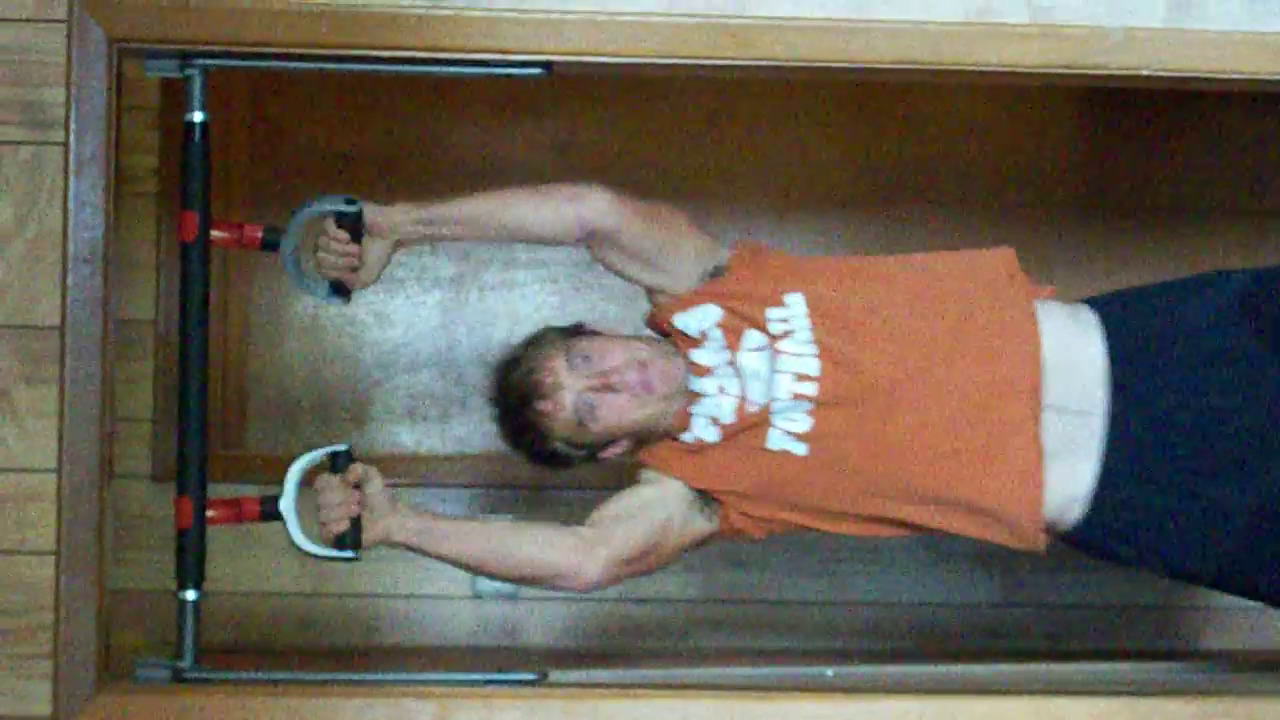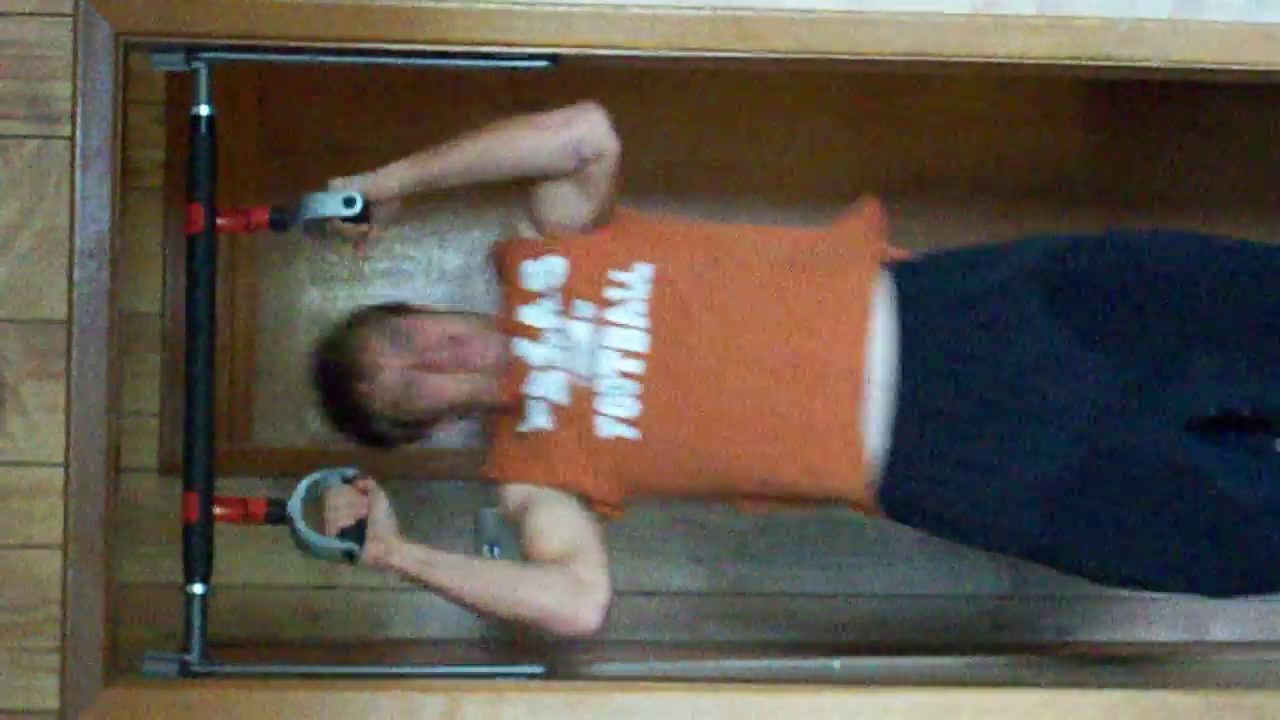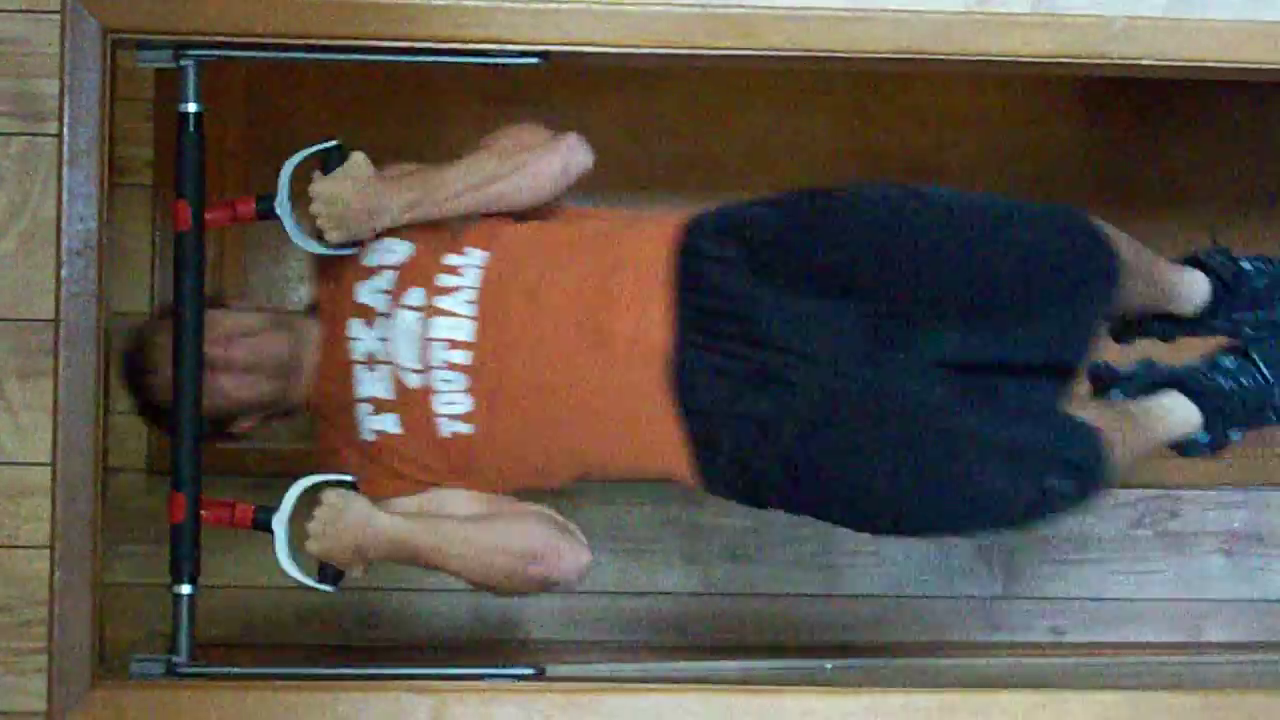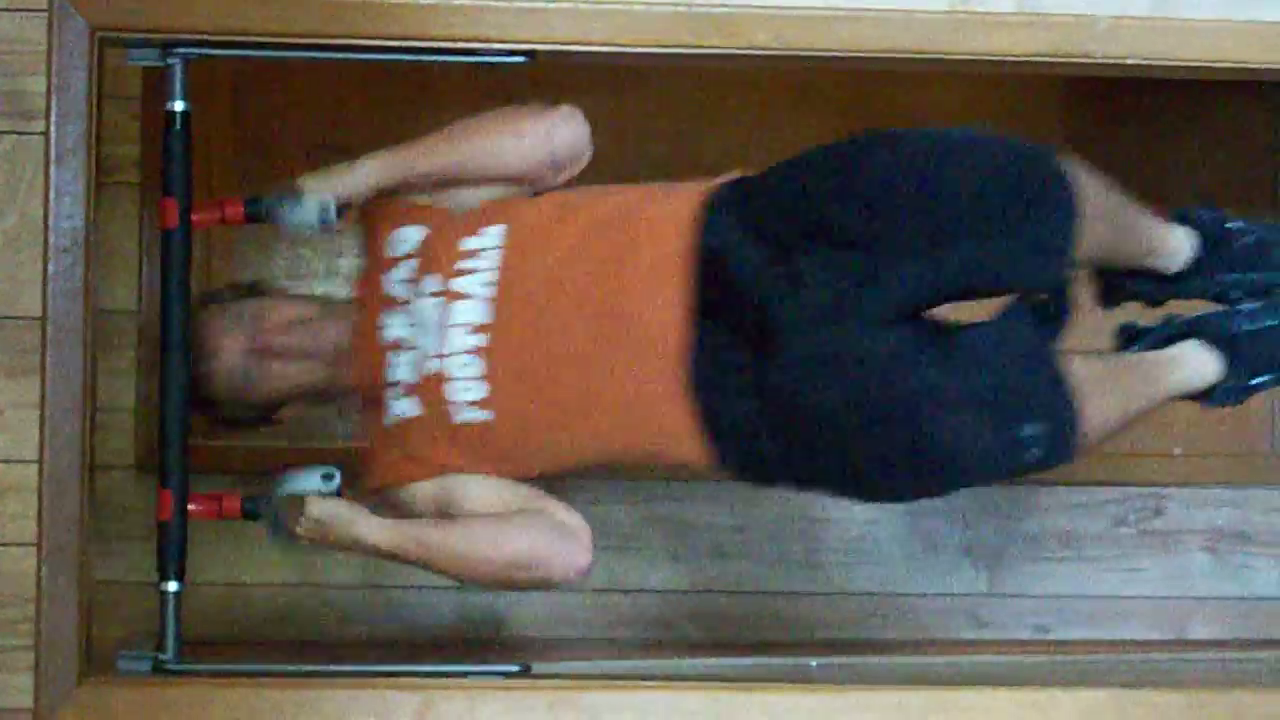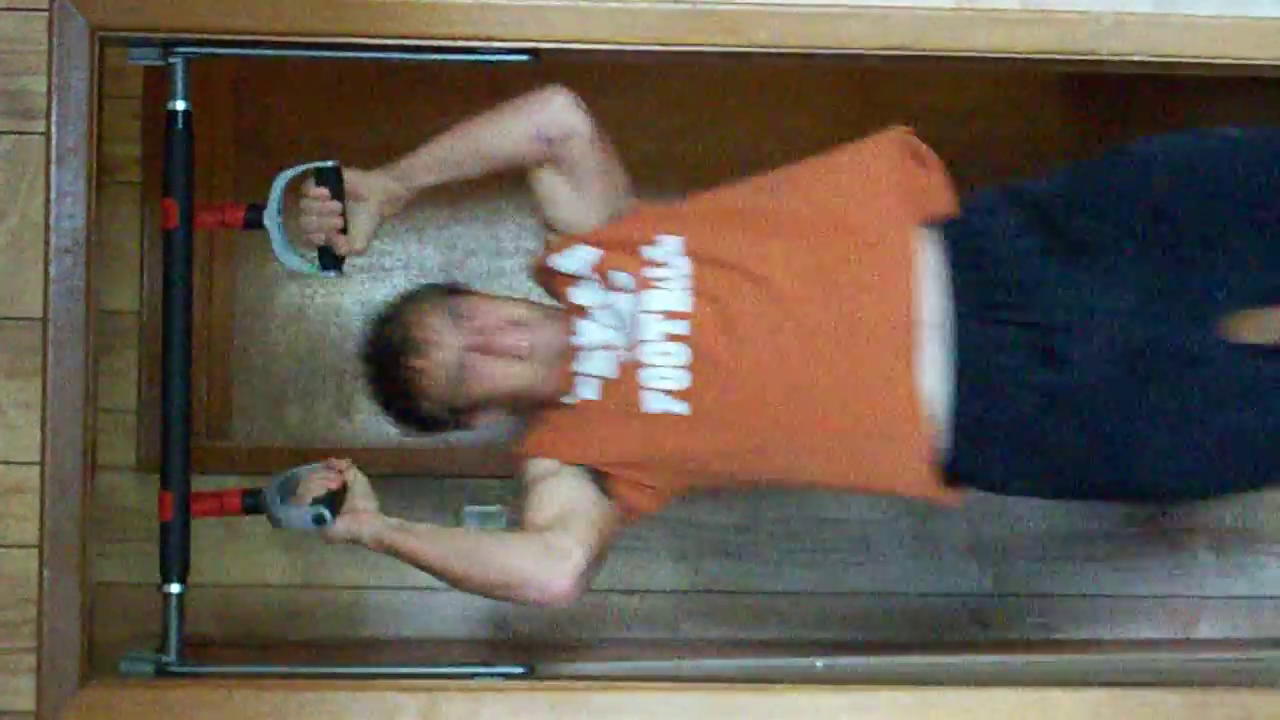
dt=0.3s
person 1, frame 1
left shoulder: (706, 297)
right shoulder: (699, 480)
left elbow: (595, 211)
right elbow: (587, 558)
left wrist: (401, 219)
right wrist: (393, 520)
person 1, frame 2
left shoulder: (535, 258)
right shoulder: (535, 464)
left elbow: (588, 132)
right elbow: (579, 605)
left wrist: (394, 177)
right wrist: (398, 555)
left hip: (915, 303)
right hip: (929, 460)
person 1, frame 3
left shoulder: (364, 243)
right shoulder: (378, 466)
left elbow: (558, 154)
right elbow: (557, 554)
left wrist: (387, 202)
right wrist: (377, 536)
left hip: (716, 263)
right hip: (733, 420)
left knee: (1047, 258)
right knee: (1023, 465)
right ankle: (1183, 412)
person 1, frame 4
left shoulder: (398, 228)
right shoulder: (414, 462)
left elbow: (563, 135)
right elbow: (562, 547)
left wrist: (370, 175)
right wrist: (360, 528)
left hip: (739, 242)
right hip: (756, 402)
left knee: (1002, 185)
right knee: (1002, 419)
left ankle: (1188, 258)
person 1, frame 5
left shoulder: (578, 247)
right shoulder: (572, 451)
left elbow: (558, 114)
right elbow: (554, 571)
left wrist: (387, 182)
right wrist: (377, 529)
left hip: (969, 252)
right hip: (983, 414)
